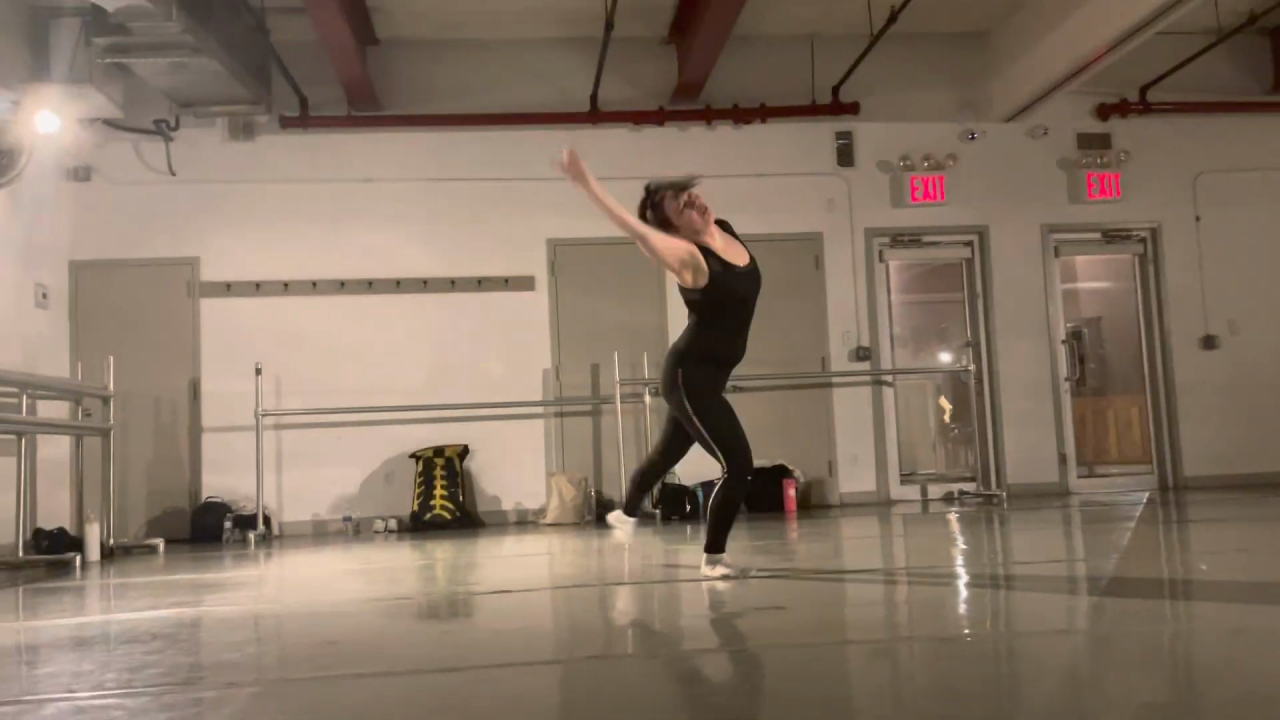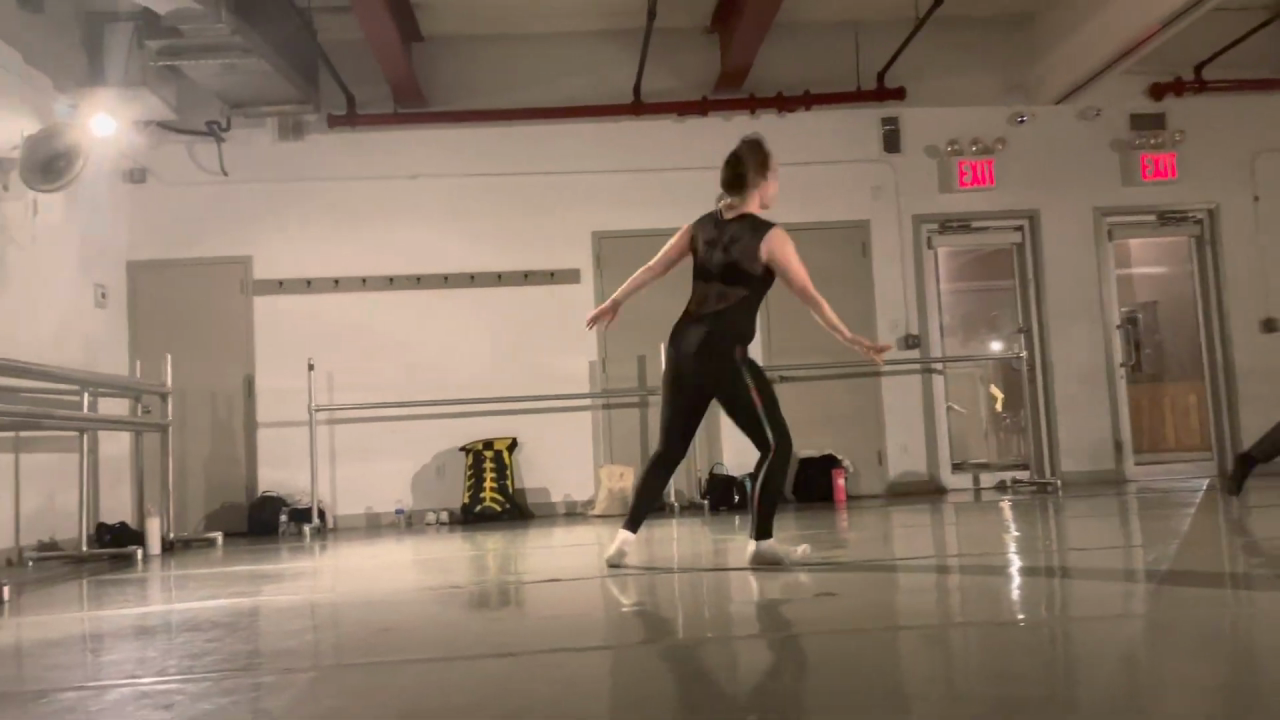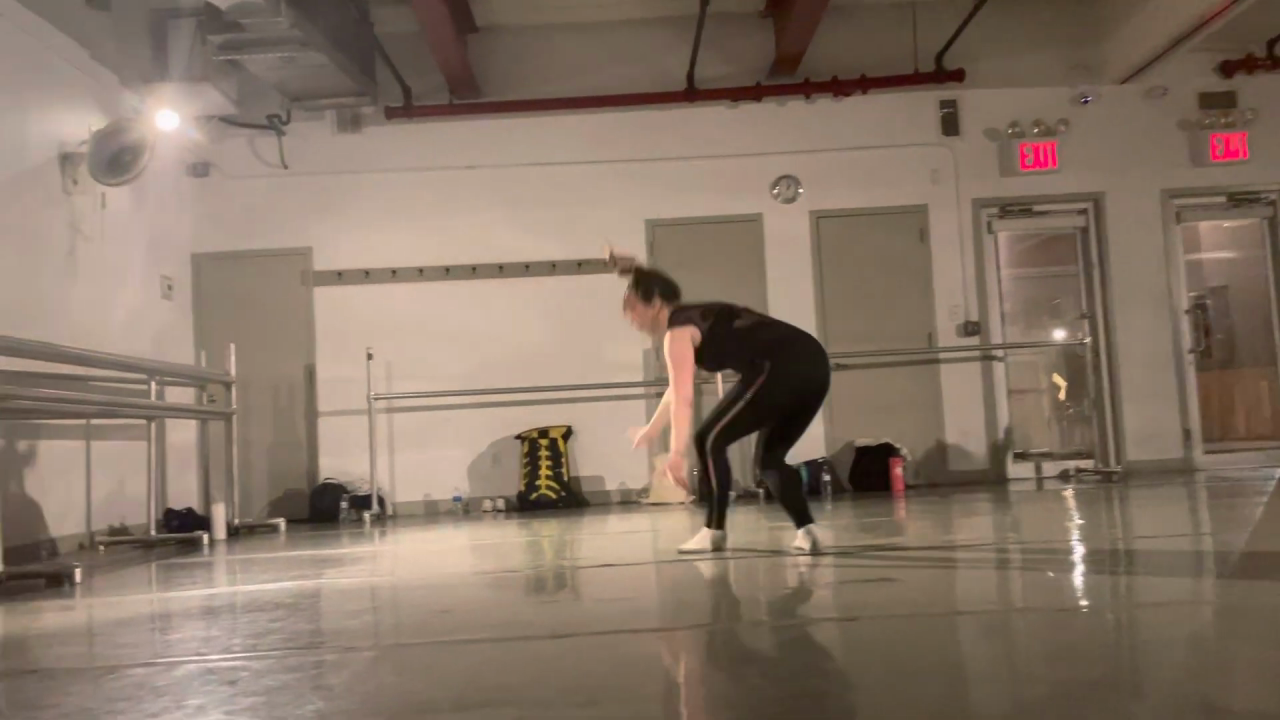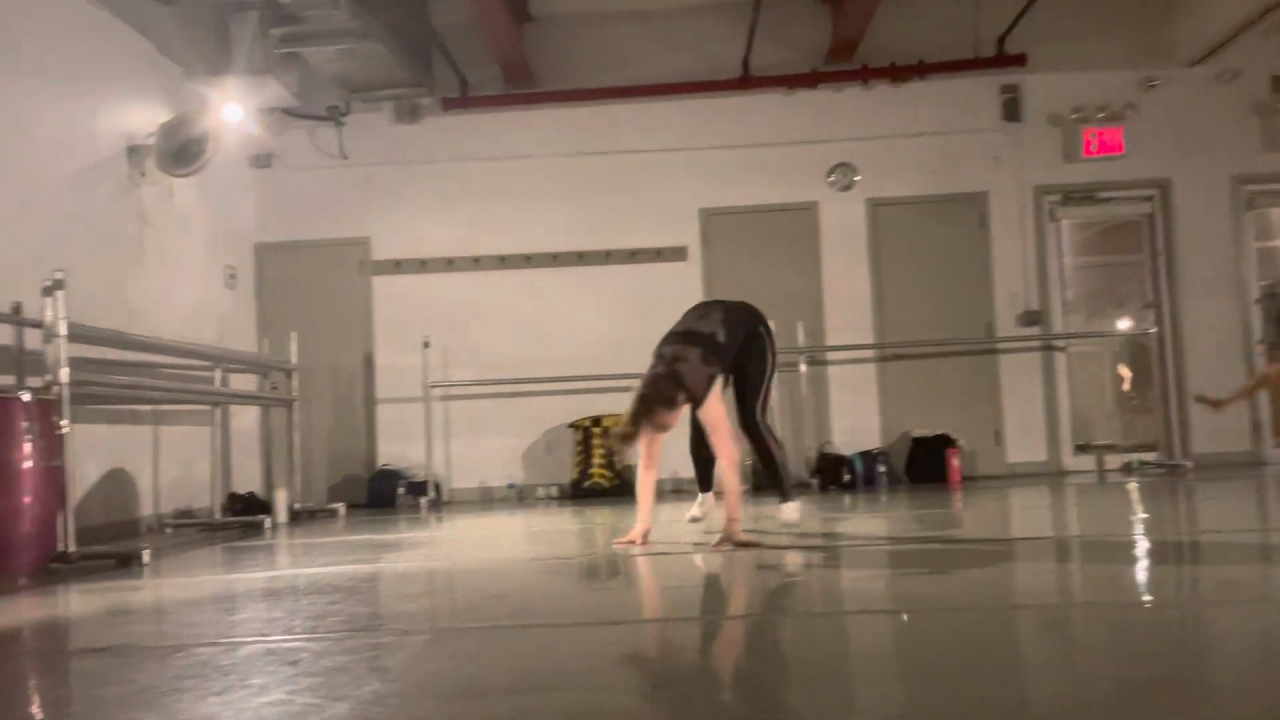
dt=0.5s
person 1, frame 1
left shoulder: (724, 231)
right shoulder: (691, 256)
right elbow: (638, 229)
right wrist: (589, 183)
left hip: (706, 373)
right hip: (691, 374)
left knee: (670, 452)
right knee: (738, 465)
left ankle: (626, 514)
right ankle: (714, 558)
person 1, frame 2
left shoulder: (703, 225)
right shoulder: (769, 237)
left elbow: (652, 269)
right elbow: (808, 294)
left wrist: (613, 303)
right wrist: (851, 338)
left hip: (682, 349)
right hip: (723, 354)
left knee: (669, 451)
right knee: (776, 444)
left ankle: (625, 536)
right ankle: (762, 543)
person 1, frame 3
left shoulder: (678, 333)
right shoulder: (696, 322)
left elbow: (683, 399)
right elbow: (679, 390)
left wrist: (677, 453)
right wrist: (654, 426)
left hip: (781, 368)
right hip: (812, 363)
left knee: (710, 438)
right knee: (770, 461)
left ankle: (713, 532)
right ankle: (807, 529)
person 1, frame 4
left shoulder: (703, 390)
right shoulder: (655, 396)
left elbow: (727, 460)
right elbow: (647, 465)
left wrist: (733, 523)
right wrist: (642, 525)
left hip: (752, 330)
left knee: (752, 420)
right knee: (701, 429)
left ankle: (788, 502)
right ankle: (705, 494)
